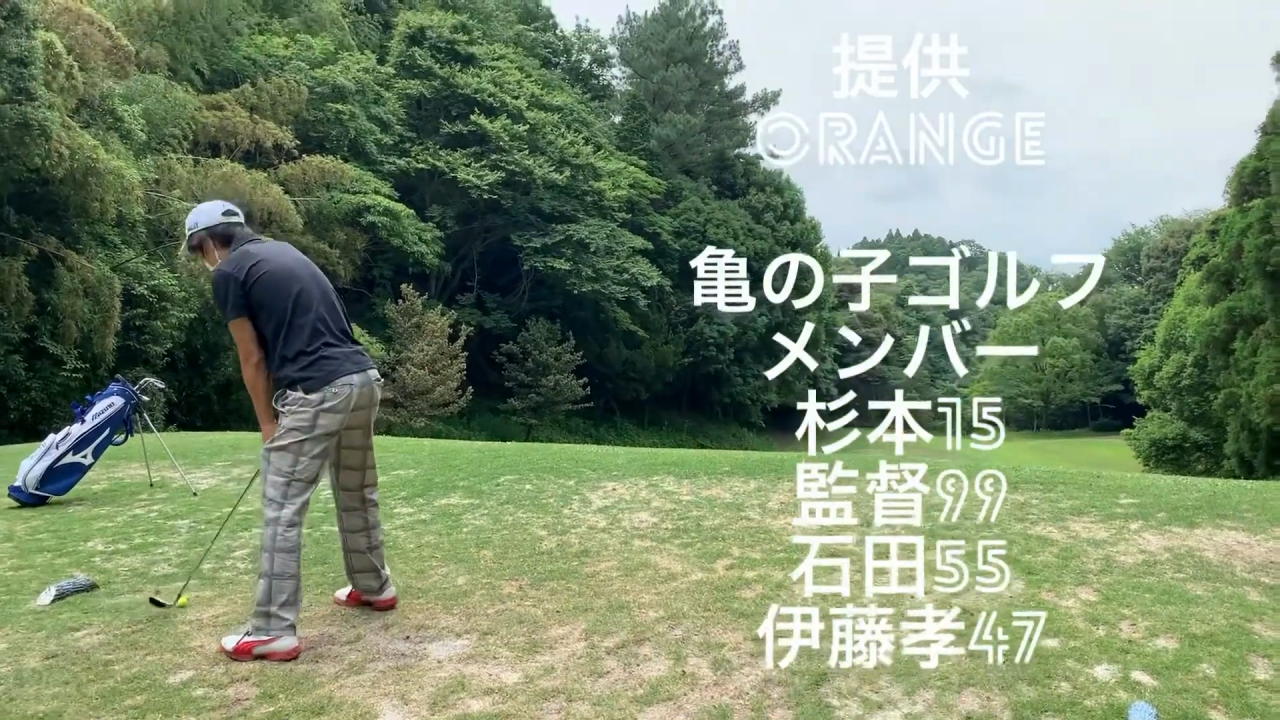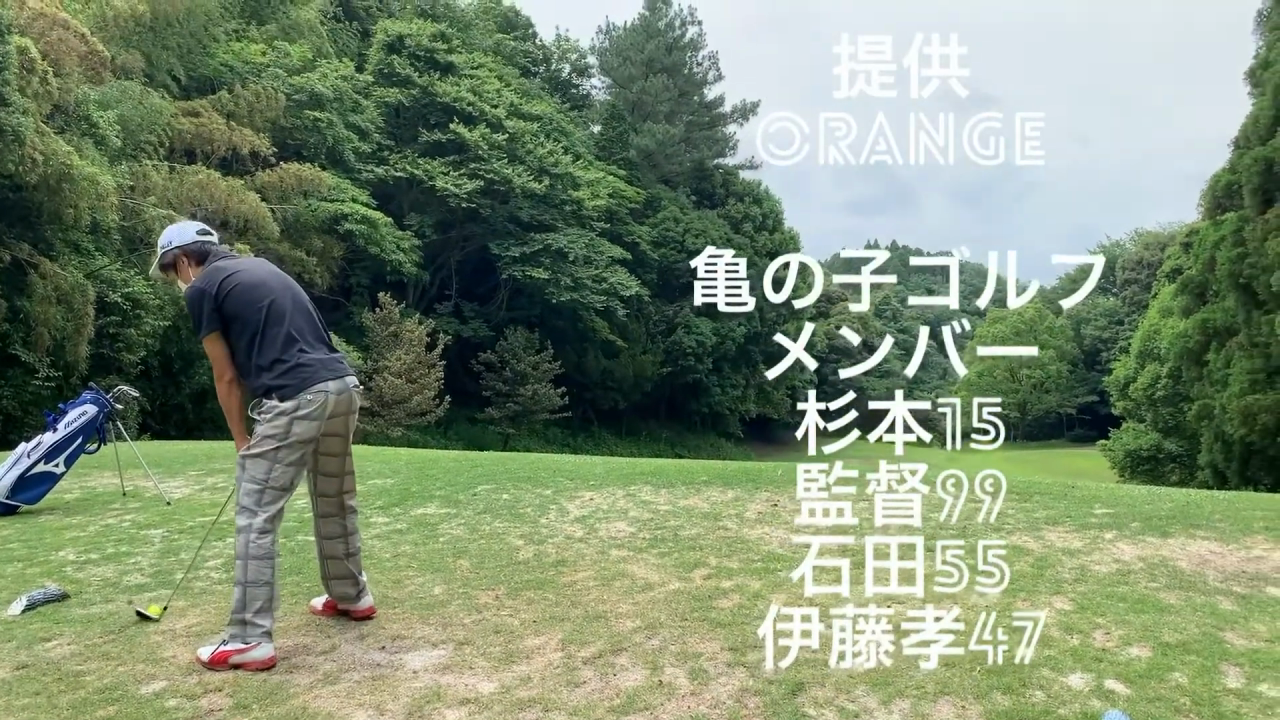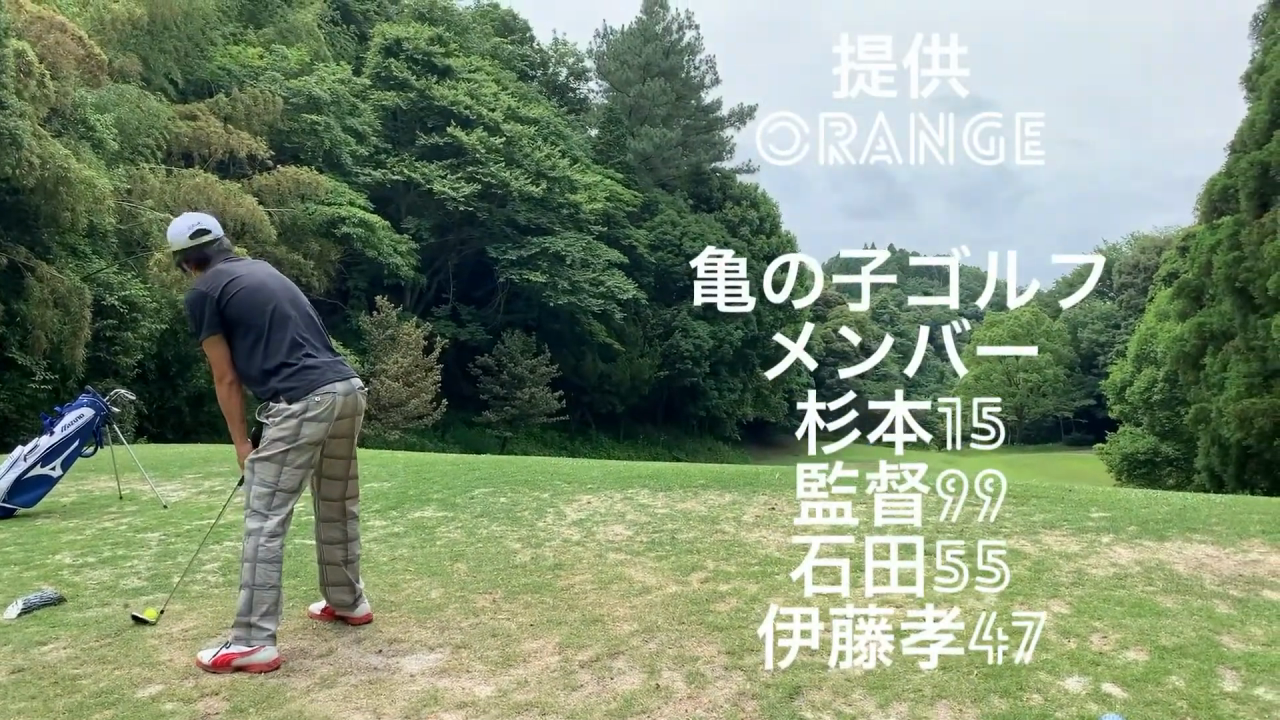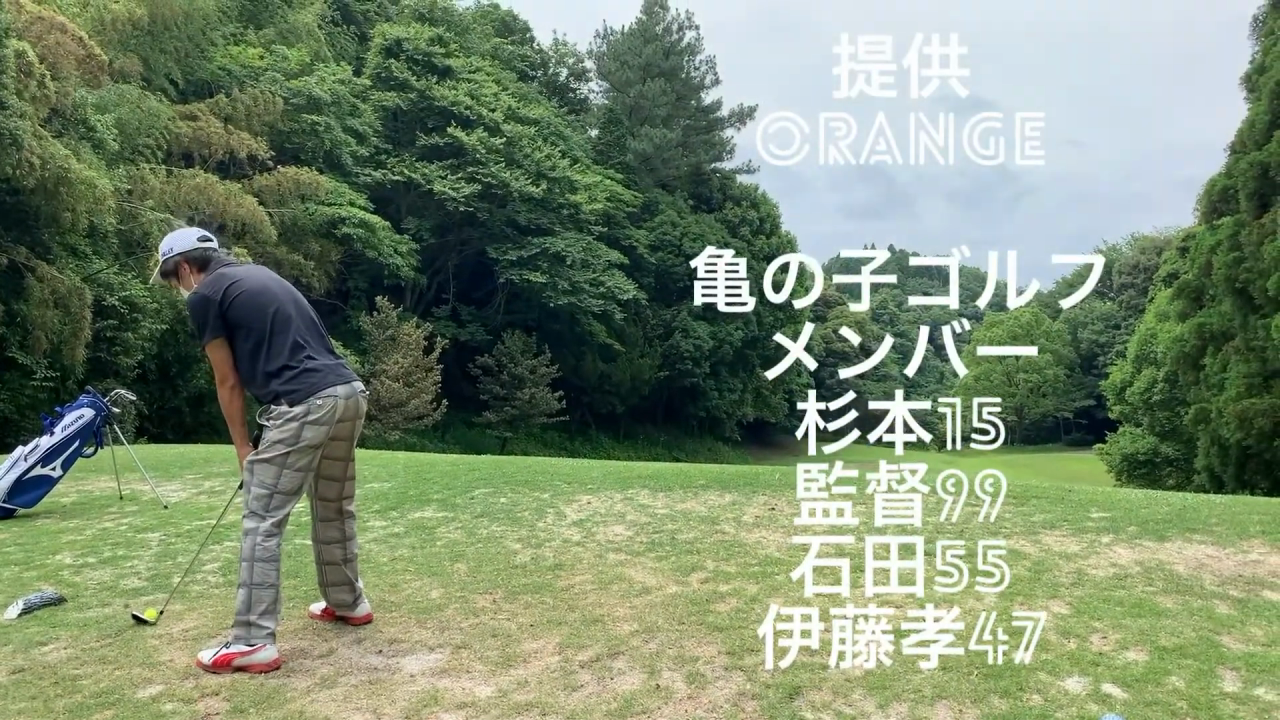
dt=0.7s
person 1, frame 1
left shoulder: (228, 274)
right shoulder: (285, 252)
left elbow: (253, 360)
left wrist: (268, 424)
right wrist: (276, 421)
left hip: (317, 393)
right hip: (364, 378)
left knee: (283, 511)
right knee: (357, 494)
left ankle: (274, 630)
right ankle: (374, 586)
person 1, frame 2
left shoulder: (201, 289)
right shoulder: (260, 267)
left elbow: (227, 376)
left wrist: (241, 439)
right wrist: (250, 438)
left hip: (295, 400)
right hip: (342, 386)
left knee: (256, 520)
right knee: (336, 502)
left ankle: (250, 639)
right ankle: (351, 595)
person 1, frame 3
left shoulder: (202, 294)
right shoulder: (261, 270)
left elbow: (227, 379)
left wrist: (241, 443)
right wrist: (250, 441)
left hip: (301, 404)
right hip: (348, 389)
left knee: (264, 523)
right knee: (337, 506)
left ankle: (254, 642)
right ankle: (348, 601)
person 1, frame 4
left shoulder: (204, 297)
right shoulder: (258, 274)
left elbow: (229, 382)
left wrist: (243, 446)
right wrist: (259, 439)
left hip: (303, 406)
right hip: (349, 391)
left knee: (262, 523)
right knee: (334, 508)
left ankle: (254, 642)
right ankle: (348, 601)
